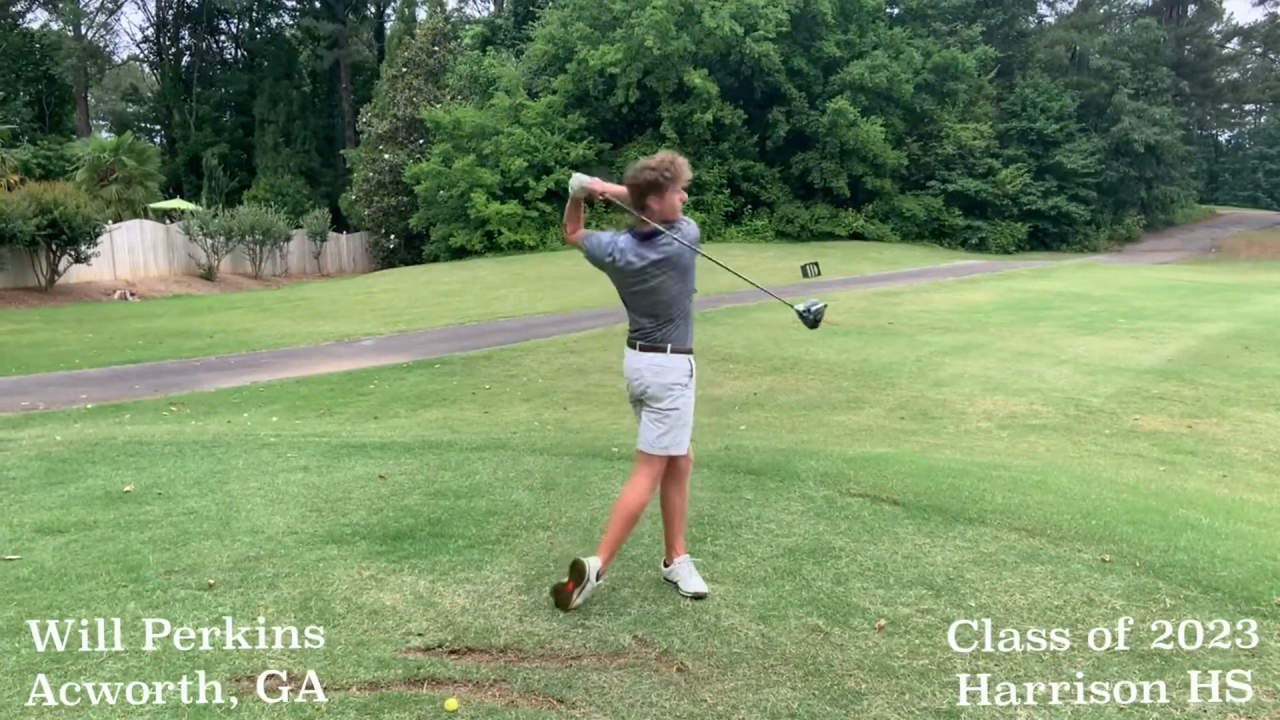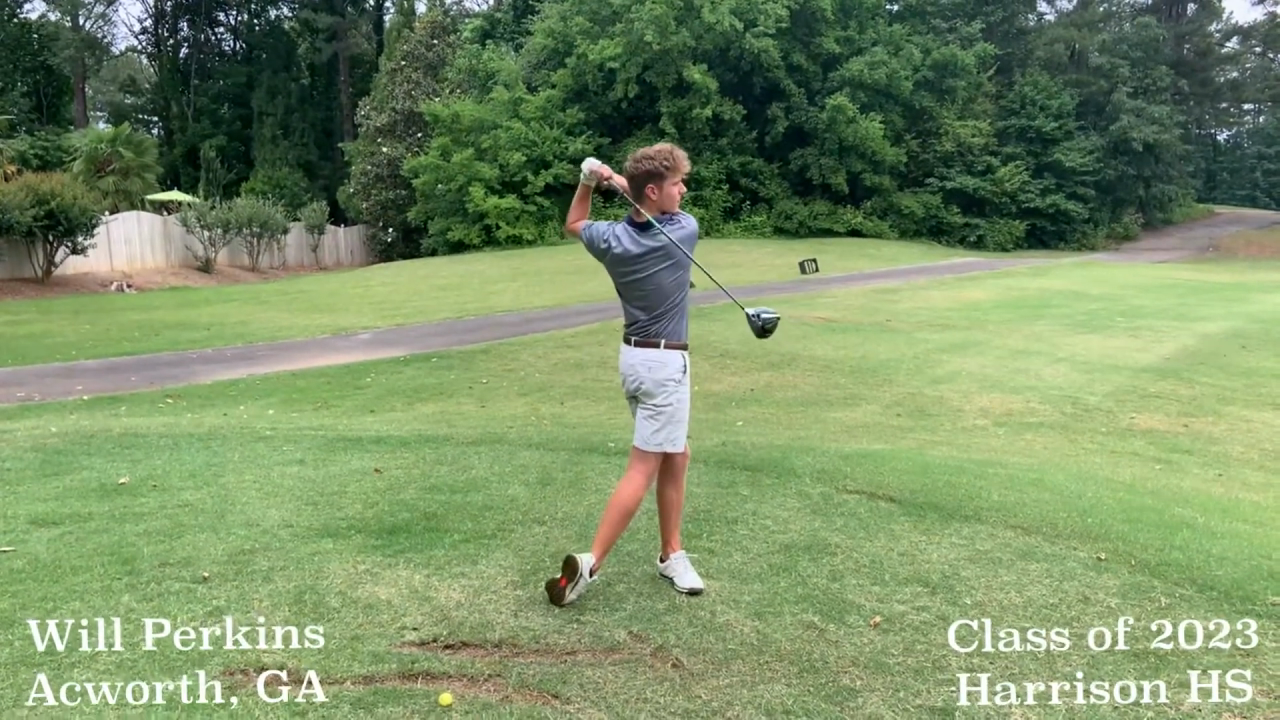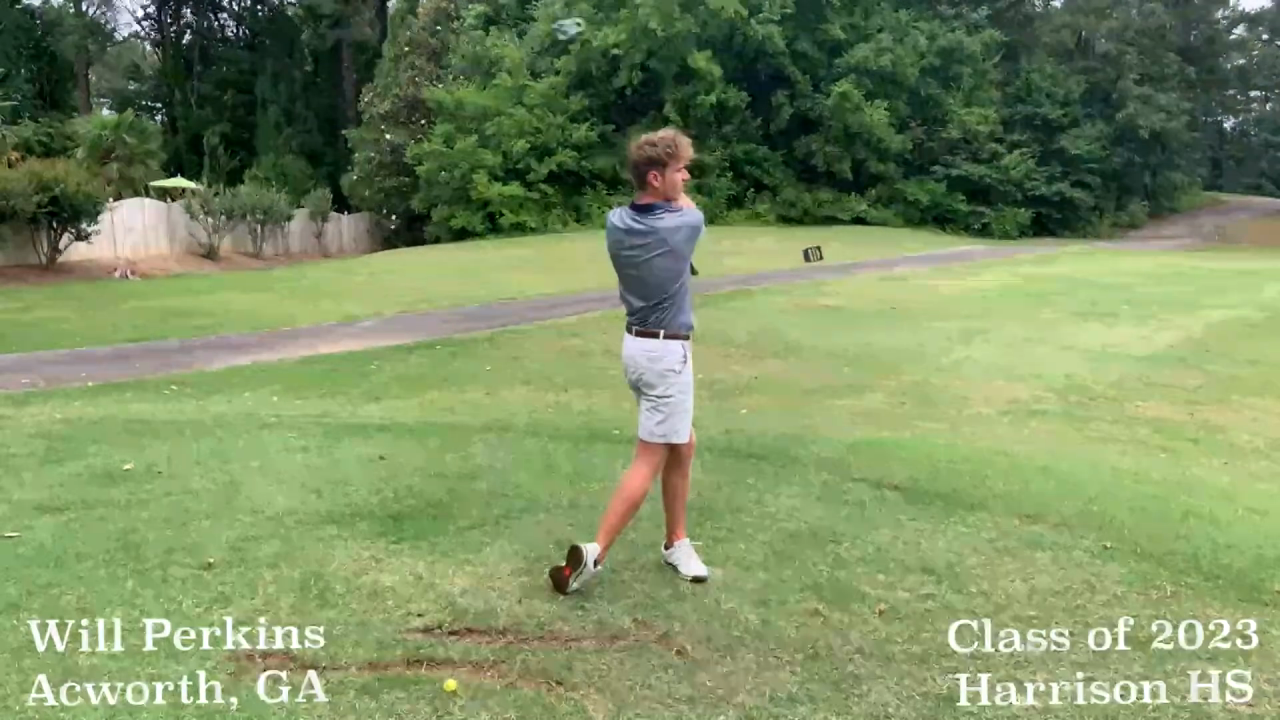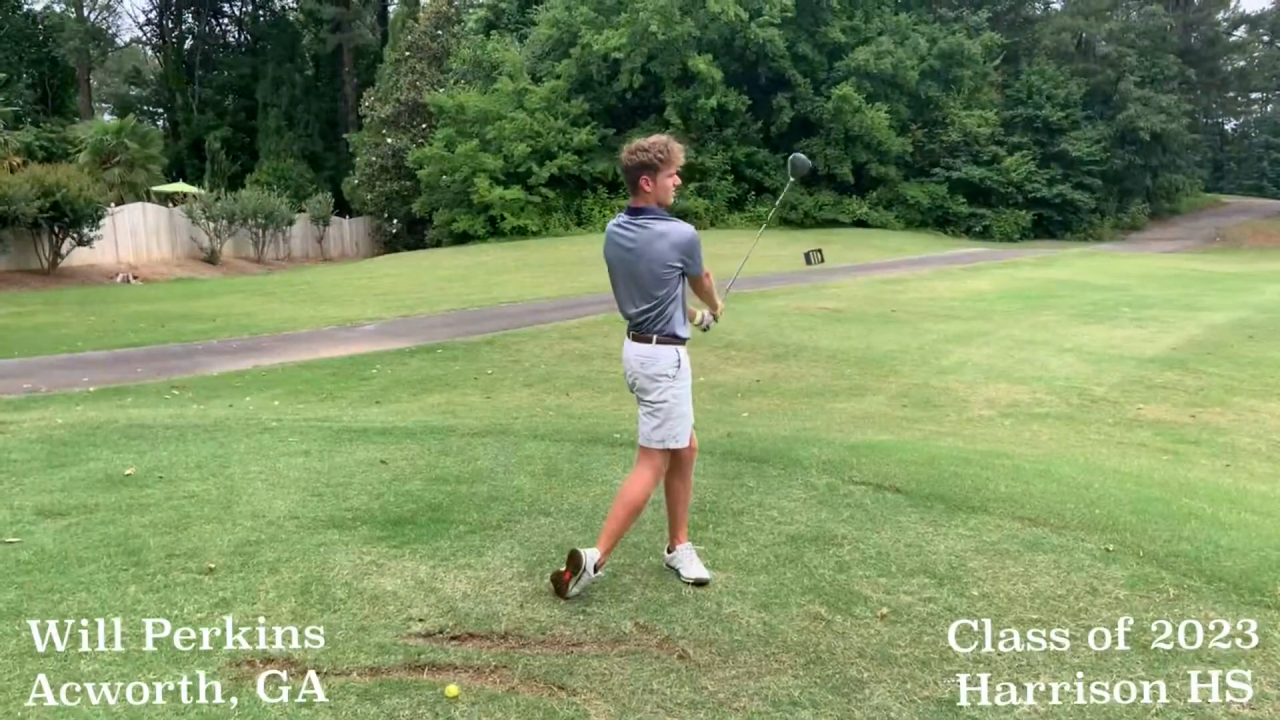
dt=0.7s
person 1, frame 1
left shoulder: (613, 250)
right shoulder: (685, 237)
left elbow: (572, 233)
right elbow: (655, 207)
left wrist: (579, 193)
right wrist: (611, 189)
left hip: (638, 360)
right hip: (670, 366)
left knee: (679, 462)
right knee: (649, 472)
left ankle: (676, 558)
right ankle: (595, 566)
person 1, frame 2
left shoulder: (610, 239)
right shoulder: (684, 232)
left elbow: (574, 224)
right elbow: (670, 214)
left wrist: (587, 181)
right wrist: (620, 181)
left hip: (634, 356)
right hip: (664, 362)
left knee: (676, 457)
right knee: (643, 469)
left ankle: (672, 554)
right ankle: (589, 564)
person 1, frame 3
left shoulder: (616, 223)
right shoulder: (685, 225)
left wrist: (668, 193)
right wrist: (677, 194)
left hip: (637, 344)
right hip: (667, 352)
left knee: (683, 445)
right knee: (650, 460)
left ankle: (676, 543)
right ankle: (593, 554)
person 1, frame 4
left shoulder: (614, 232)
right shoulder: (680, 236)
right elbow: (703, 284)
right wrist: (714, 309)
left hip: (639, 349)
right hip: (662, 357)
left knee: (684, 449)
right knee: (651, 465)
left ankle: (678, 545)
right ankle: (593, 559)
